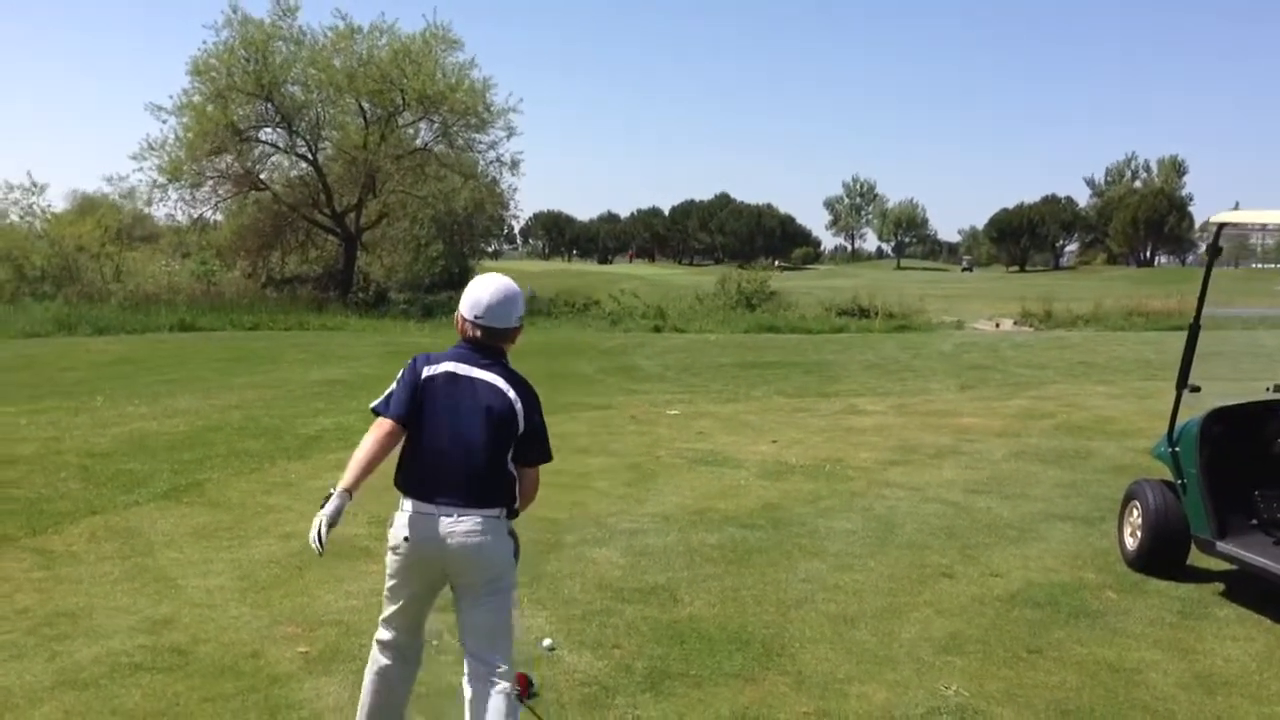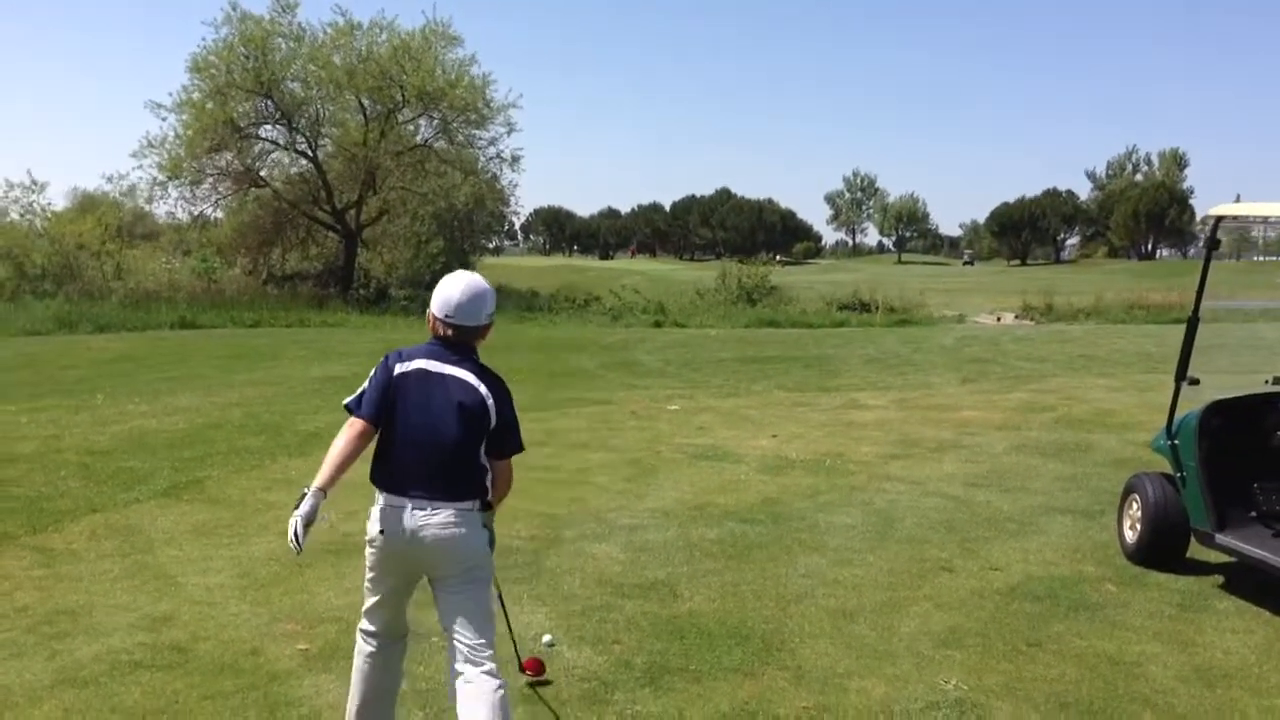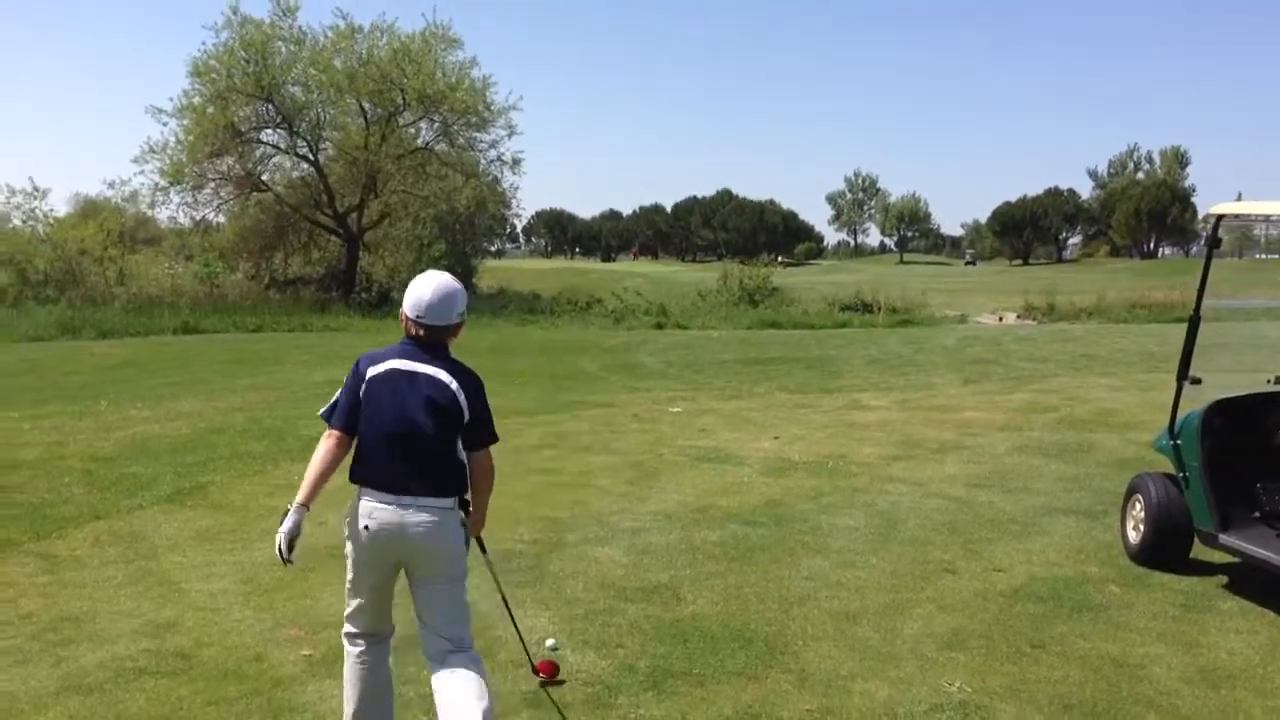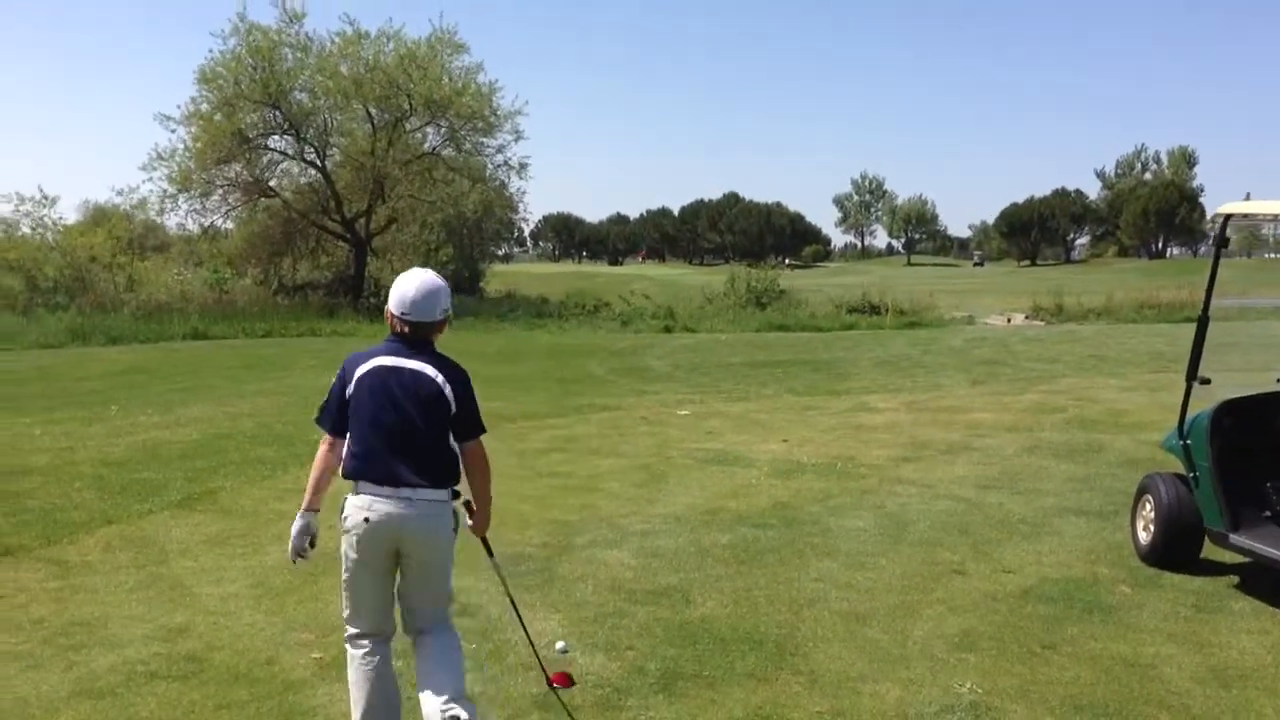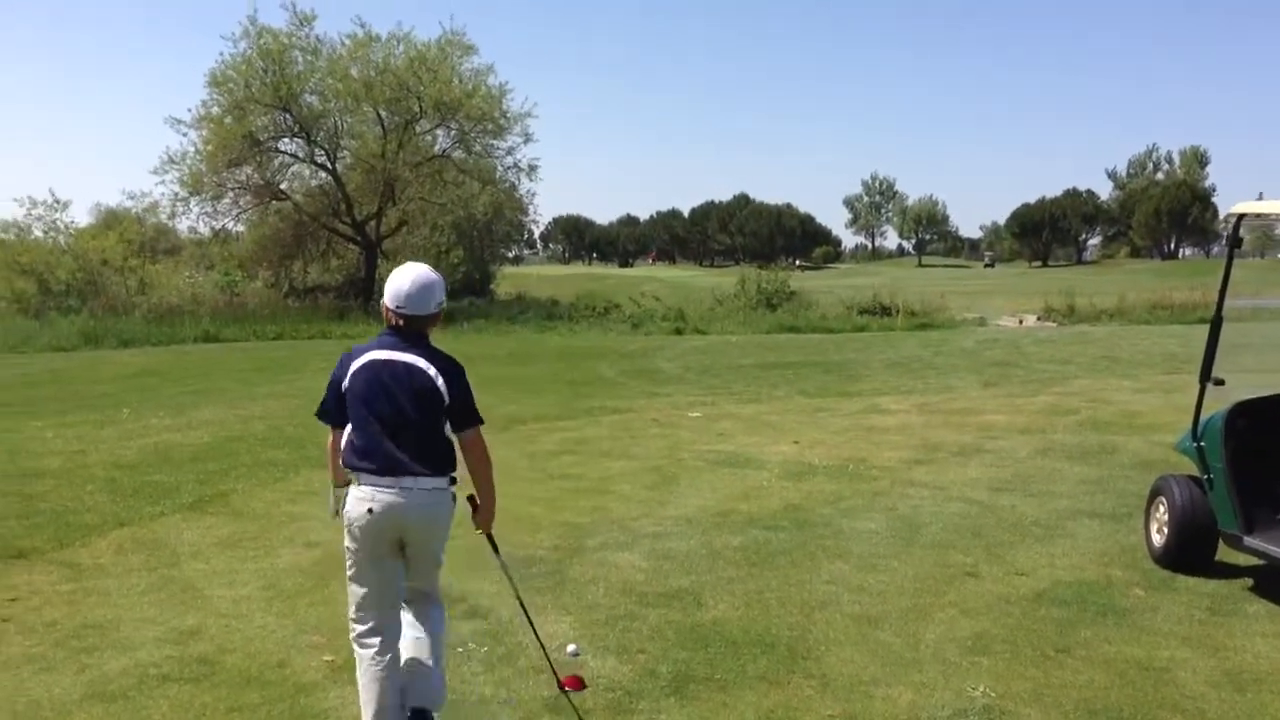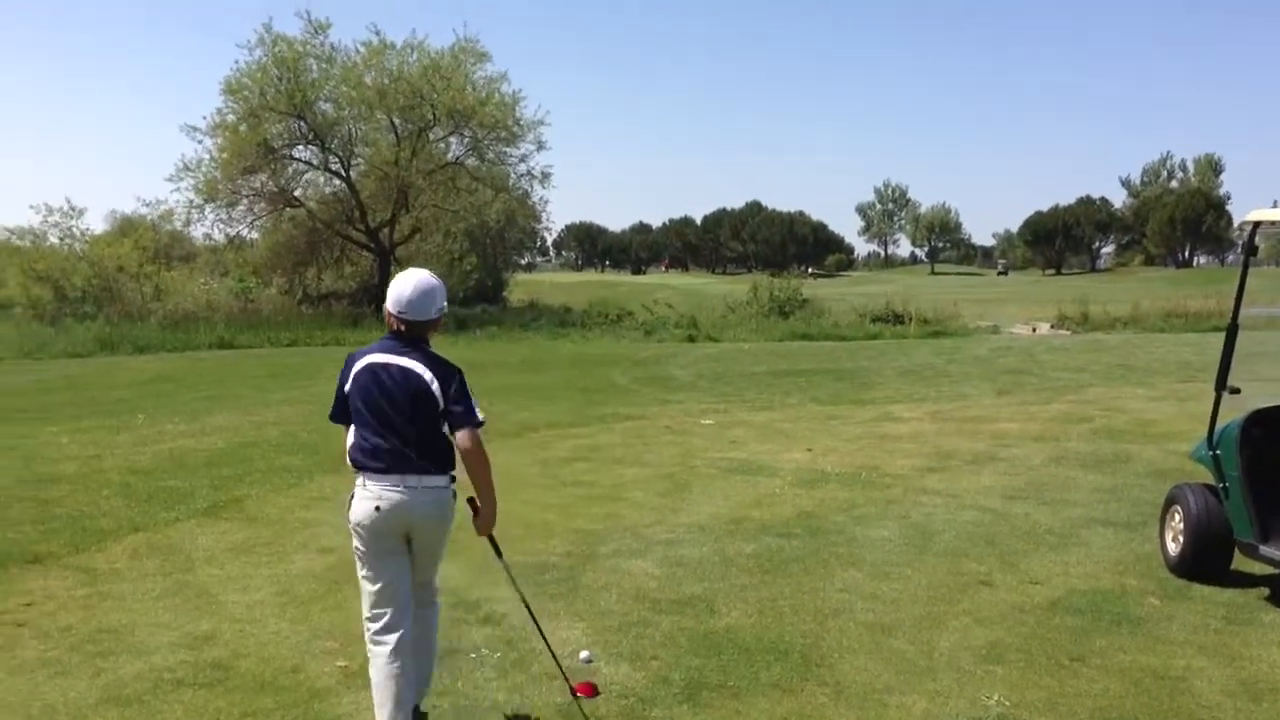
dt=0.1s
person 1, frame 1
left shoulder: (424, 368)
right shoulder: (518, 393)
left elbow: (384, 432)
right elbow: (528, 485)
left wrist: (341, 494)
left hip: (418, 526)
right hip: (483, 534)
left knee: (395, 642)
right knee: (490, 670)
person 1, frame 2
left shoulder: (395, 366)
right shoulder: (491, 387)
left elbow: (357, 431)
right elbow: (502, 476)
left wrist: (315, 493)
right wrist: (486, 509)
left hip: (393, 520)
right hip: (458, 527)
left knee: (380, 633)
right knee: (475, 660)
person 1, frame 3
left shoulder: (367, 369)
right shoulder: (463, 383)
left elbow: (335, 444)
right elbow: (480, 465)
left wrist: (299, 509)
right wrist: (477, 514)
left hip: (374, 515)
right hip: (438, 520)
left knee: (366, 633)
right knee: (452, 647)
person 1, frame 4
left shoulder: (357, 367)
right shoulder: (451, 375)
left elbow: (331, 445)
right elbow: (473, 456)
left wrist: (308, 511)
right wrist: (483, 512)
left hip: (368, 509)
right hip: (432, 512)
left knee: (367, 635)
right knee: (431, 626)
person 1, frame 5
left shoulder: (353, 361)
right shoulder: (446, 370)
left elbow: (336, 437)
right elbow: (472, 444)
left wrist: (339, 490)
right wrist: (487, 501)
left hip: (369, 498)
right hip: (430, 500)
left knee: (373, 625)
right knee: (423, 602)
person 1, frame 6
left shoulder: (357, 363)
right shoulder: (444, 373)
left elbow: (348, 431)
right elbow: (469, 444)
right wrist: (488, 506)
left hip: (376, 497)
right hip: (432, 498)
left knee: (386, 622)
right knee: (420, 599)
